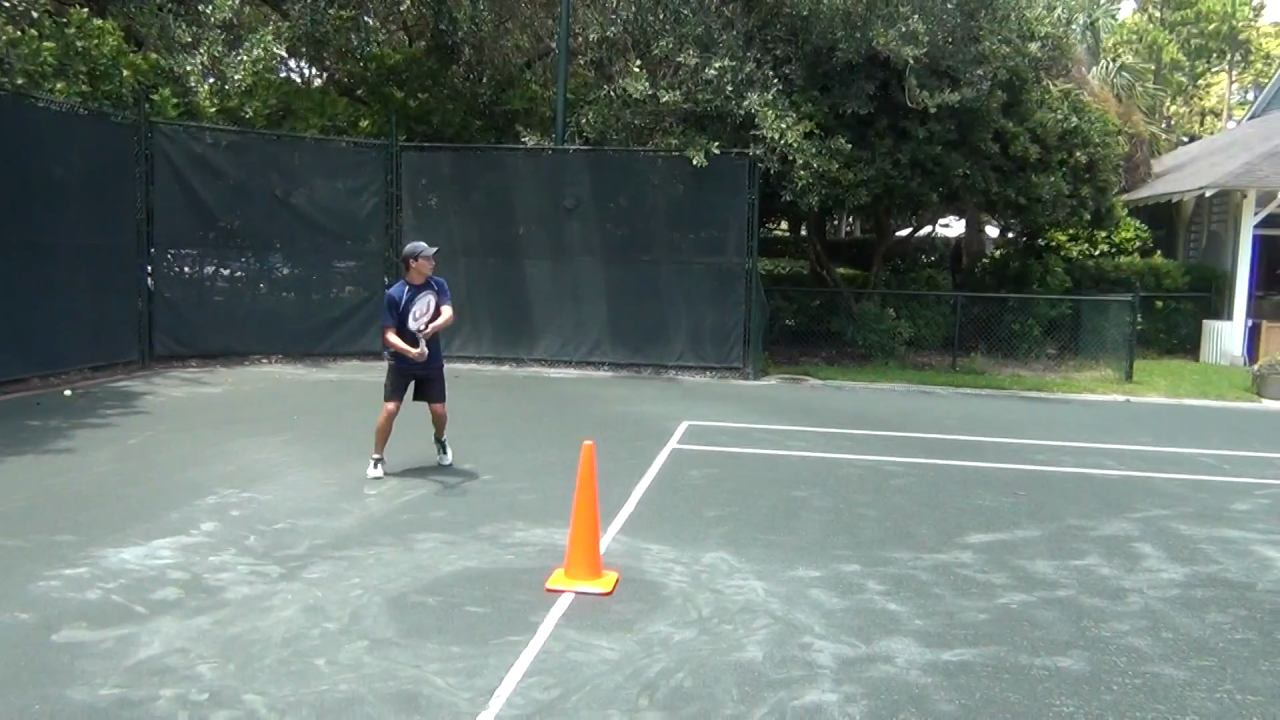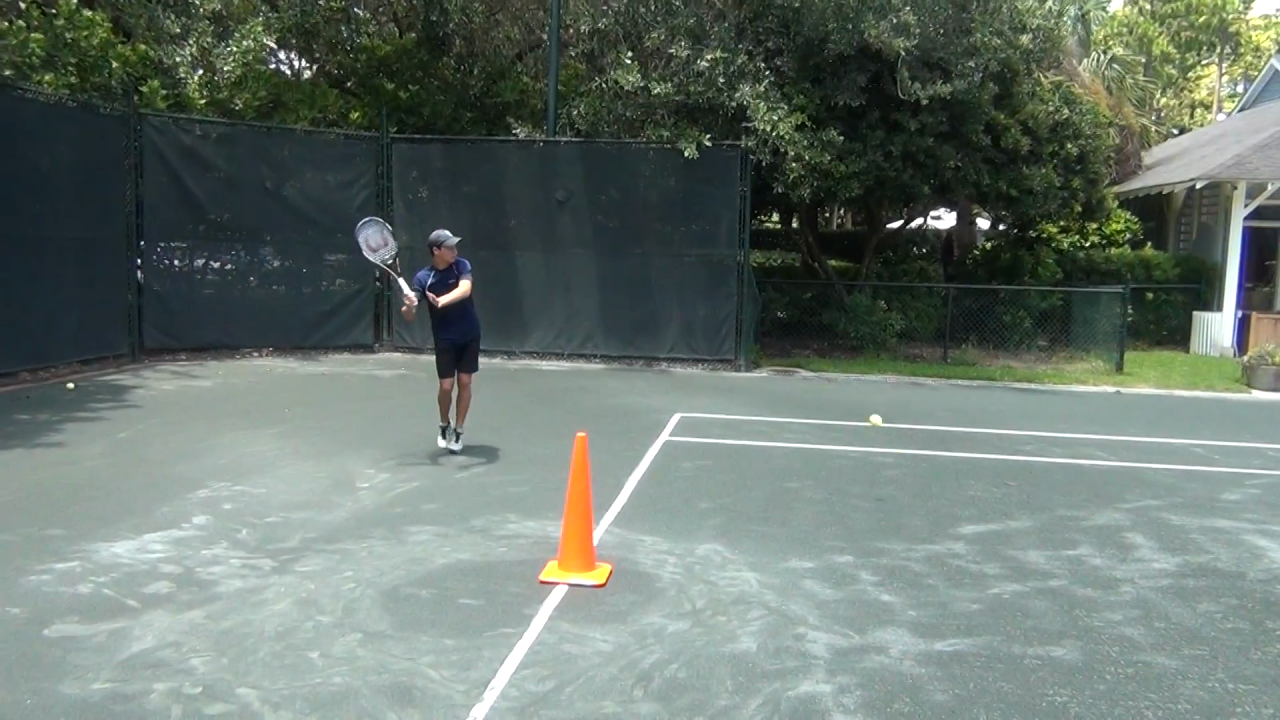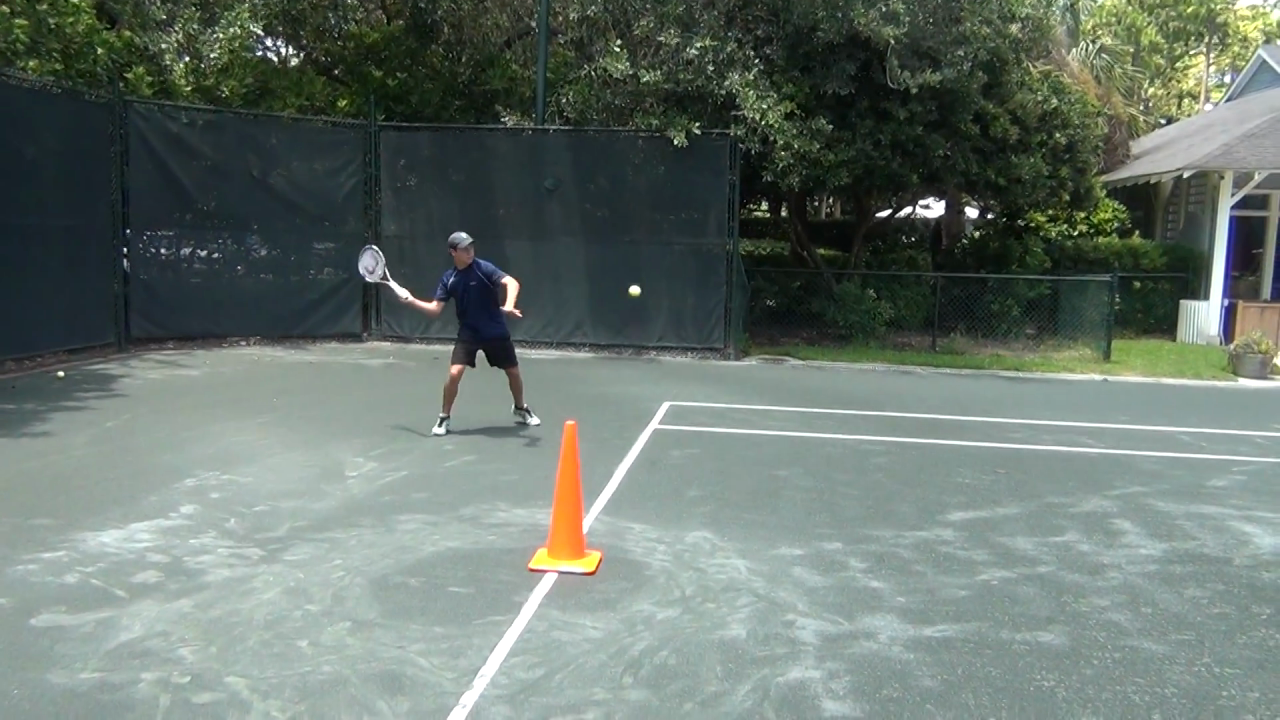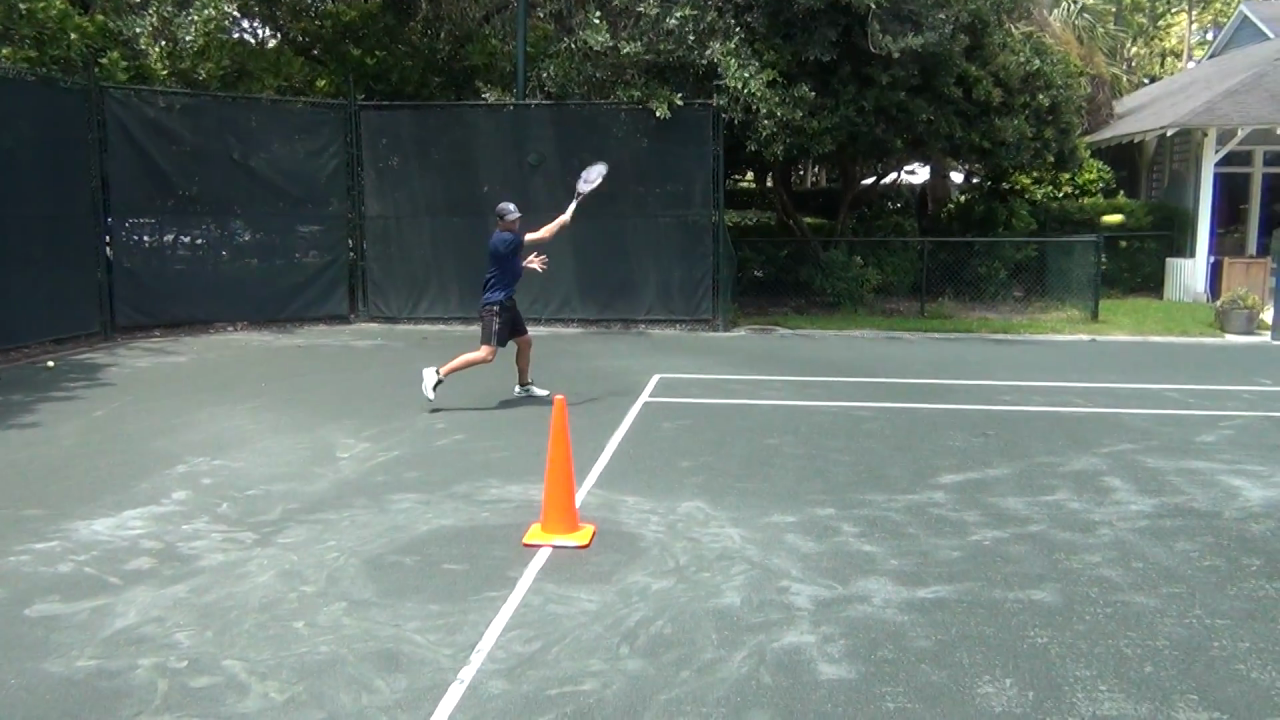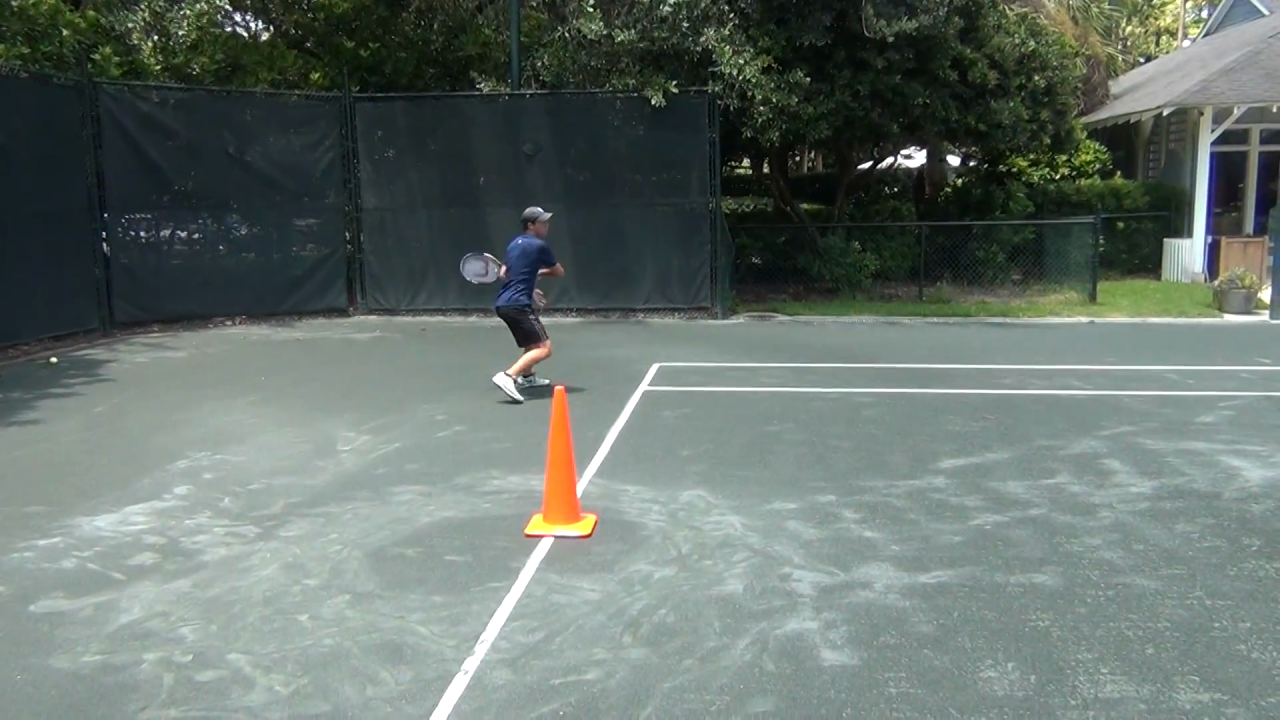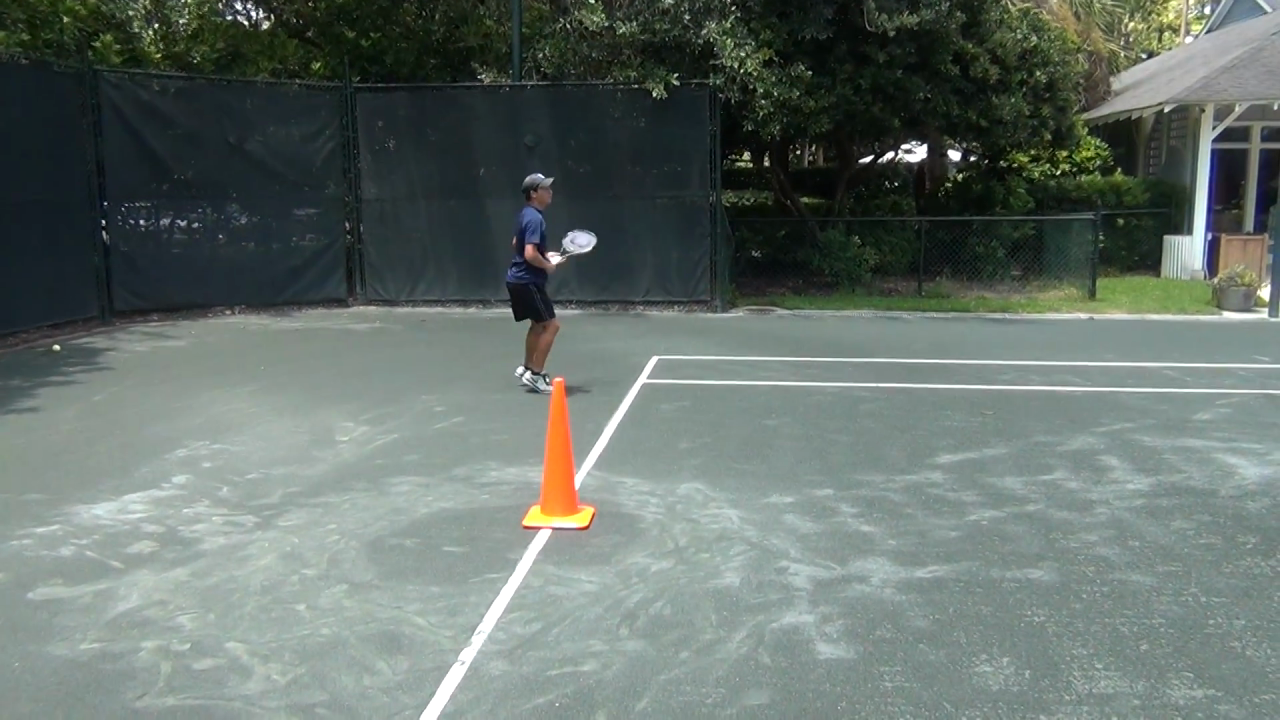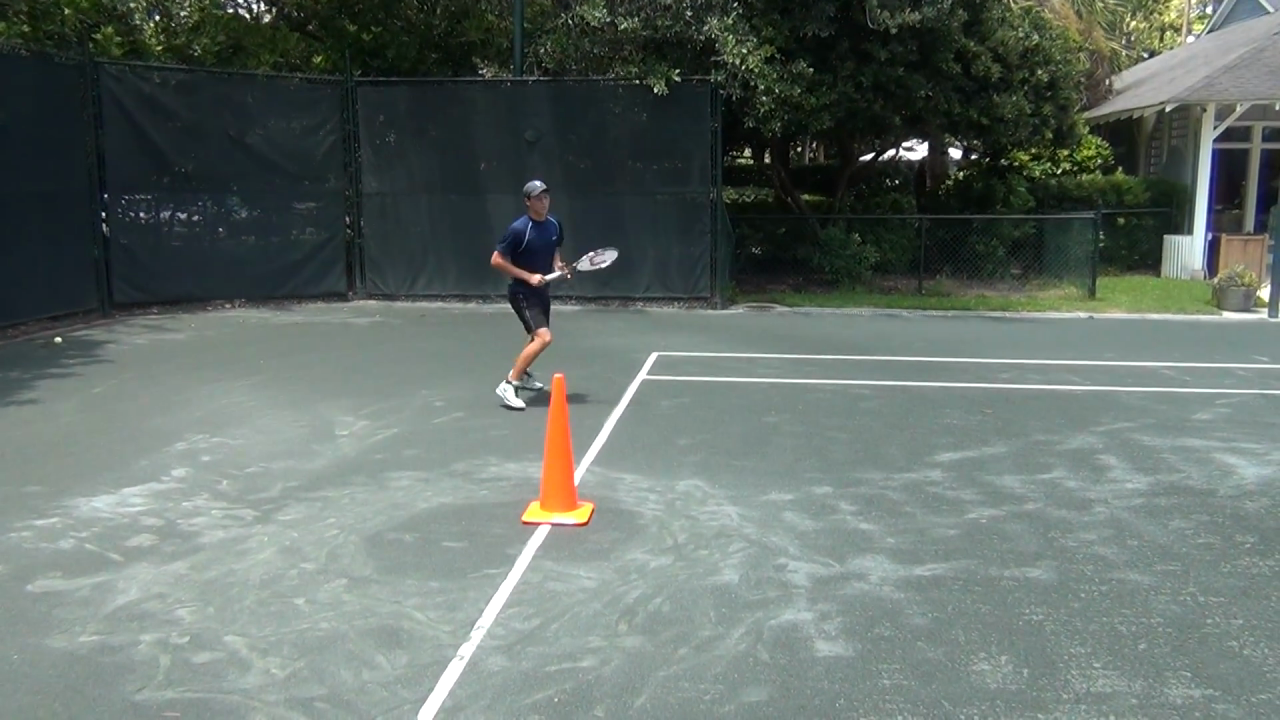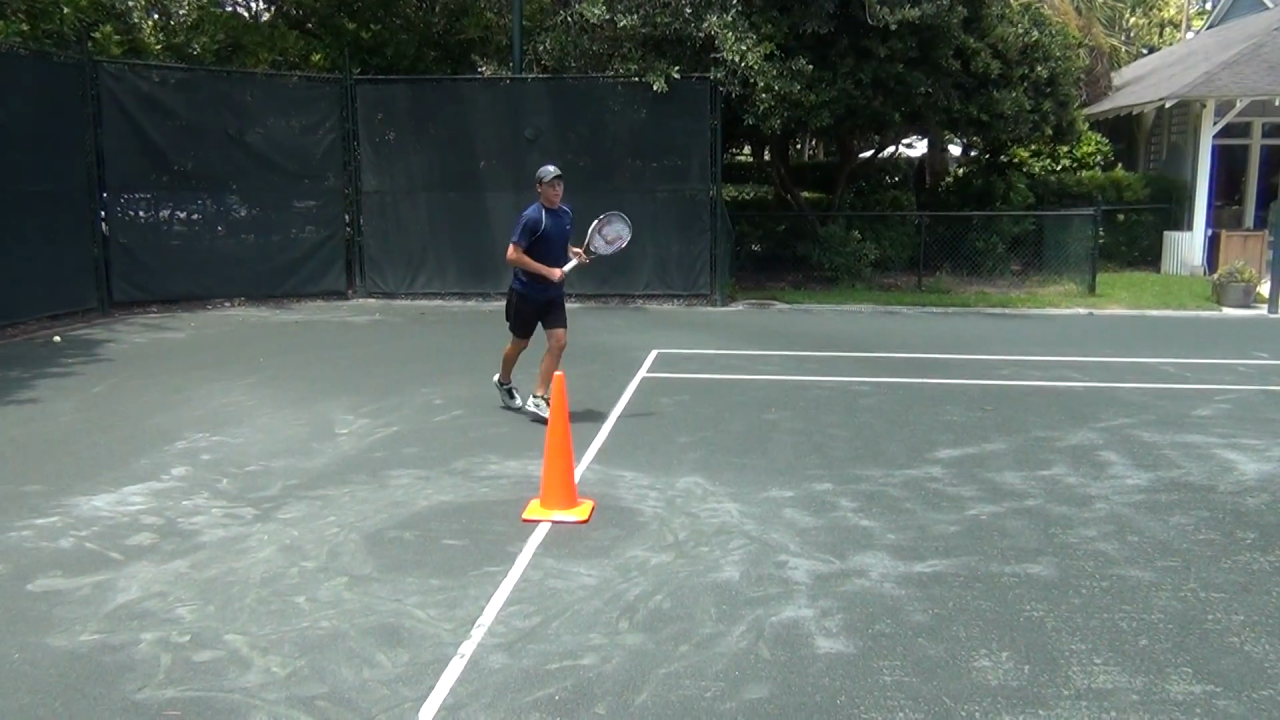
dt=0.3s
person 1, frame 1
left shoulder: (438, 285)
right shoulder: (393, 295)
left elbow: (448, 314)
right elbow: (389, 335)
left wrist: (433, 327)
right wrist: (409, 350)
left hip: (432, 362)
right hip: (401, 362)
left knee: (439, 410)
right knee: (390, 410)
left ankle: (440, 440)
right ankle: (377, 459)
person 1, frame 2
left shoulder: (461, 266)
right shoulder: (422, 278)
left elbow: (465, 290)
right elbow: (410, 316)
left wrist: (443, 301)
right wrist: (408, 306)
left hip: (469, 335)
right hip: (444, 338)
left knee: (464, 382)
right knee: (446, 386)
left ankle: (458, 431)
right ankle: (444, 426)
person 1, frame 3
left shoulder: (483, 267)
right shoulder: (449, 279)
left elbow: (511, 284)
right elbow: (435, 309)
left wrist: (509, 304)
right wrist: (412, 301)
left hip: (496, 332)
right hip: (469, 333)
left knee: (513, 374)
right knee: (455, 373)
left ankle: (522, 408)
right ankle: (444, 417)
person 1, frame 4
left shoulder: (511, 235)
right shoulder: (506, 239)
right elbow: (541, 236)
left wrist: (526, 264)
right wrist: (562, 220)
left hip: (506, 301)
right hip: (495, 304)
left knee: (525, 342)
right knee: (486, 355)
left ankle: (524, 385)
right ankle: (438, 374)
person 1, frame 5
left shoulder: (515, 243)
right shoulder: (539, 246)
left elbow: (503, 273)
right elbow: (559, 272)
left hip: (503, 303)
right hip: (517, 305)
left knee: (532, 338)
right knee: (544, 349)
left ankle: (526, 376)
right ankle: (508, 376)
person 1, frame 6
left shoulder: (527, 214)
right shoulder: (535, 219)
left elbow: (516, 243)
right elbow: (530, 254)
left wrist: (545, 255)
right wrist: (547, 266)
left hip: (517, 280)
right hip: (527, 281)
left knee: (537, 324)
right knee: (552, 326)
left ankle: (527, 368)
right ankle: (534, 373)
person 1, frame 7
left shoulder: (554, 224)
right shoulder: (518, 229)
right elbow: (496, 260)
left wrist: (558, 264)
right wrist: (528, 276)
left hip: (541, 291)
right hip: (523, 292)
left knee: (540, 340)
right knee: (543, 338)
left ankle: (522, 373)
right ankle: (508, 385)
person 1, frame 8
left shoulder: (566, 214)
right shoulder: (532, 217)
right elbow: (513, 255)
left wrist: (572, 252)
right wrist: (548, 271)
left hip: (553, 293)
right hip: (526, 291)
left knee: (559, 342)
right knee: (519, 343)
left ankle: (538, 399)
right ankle: (504, 381)
